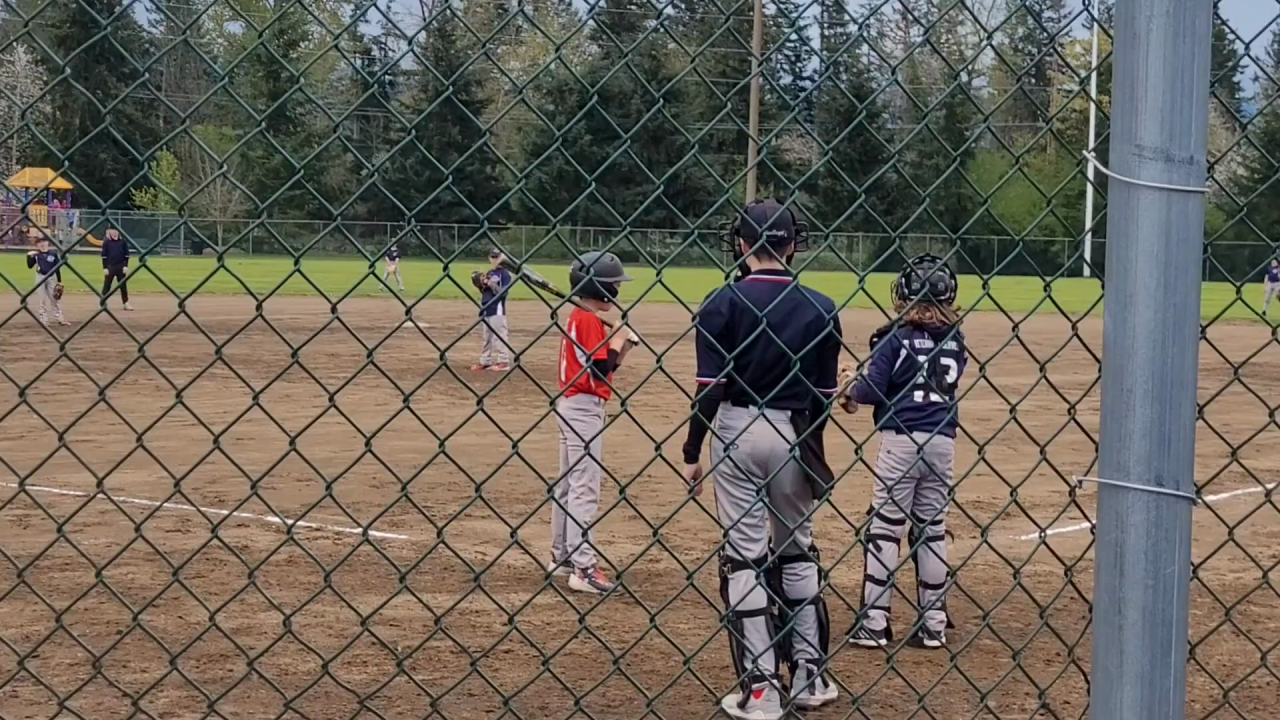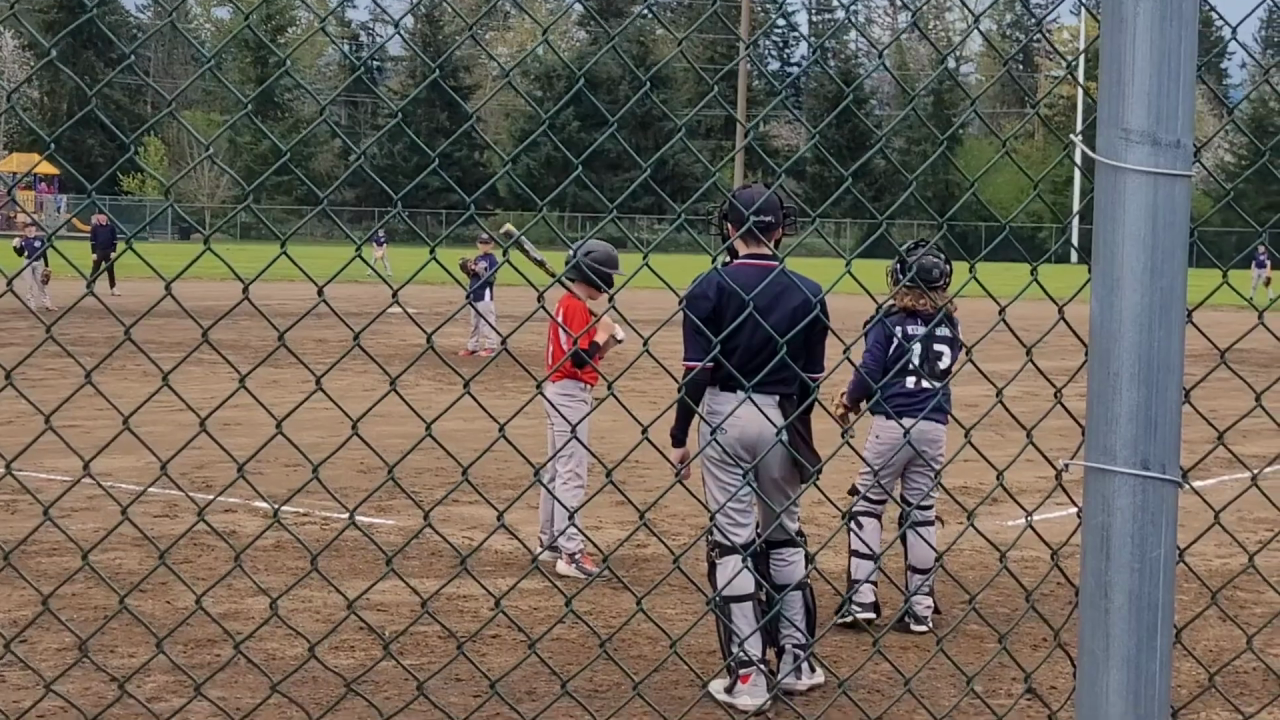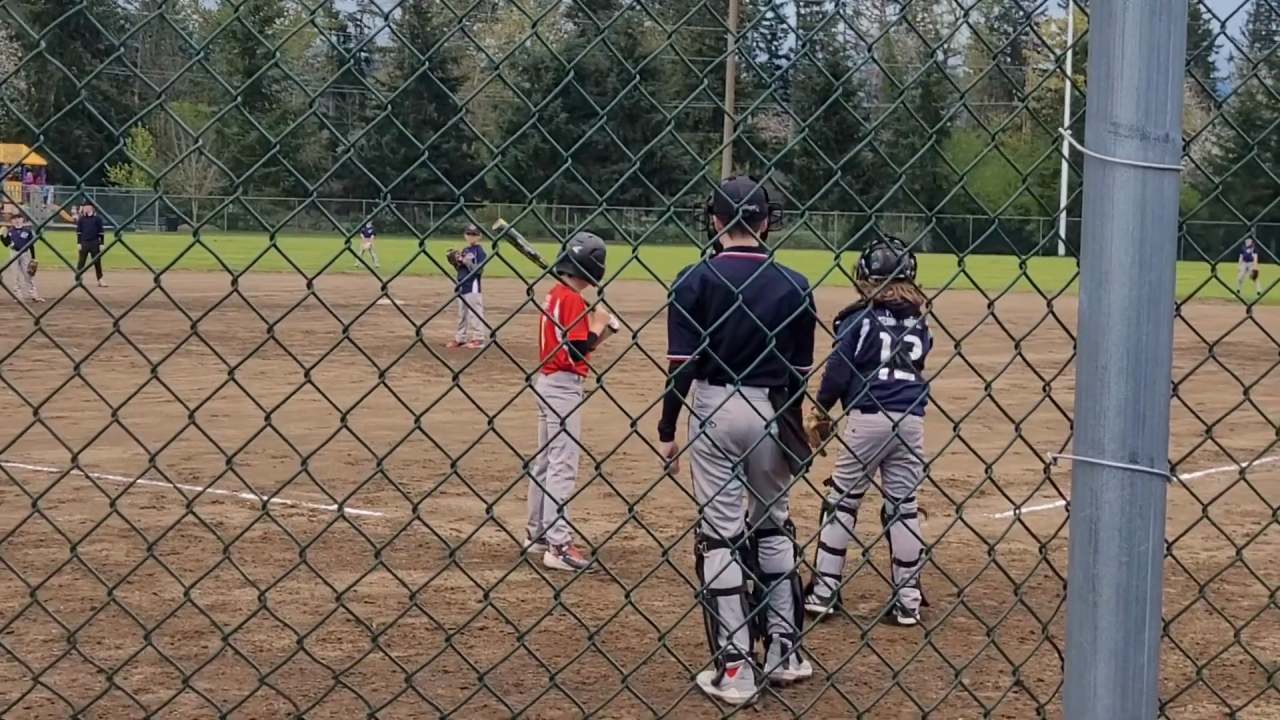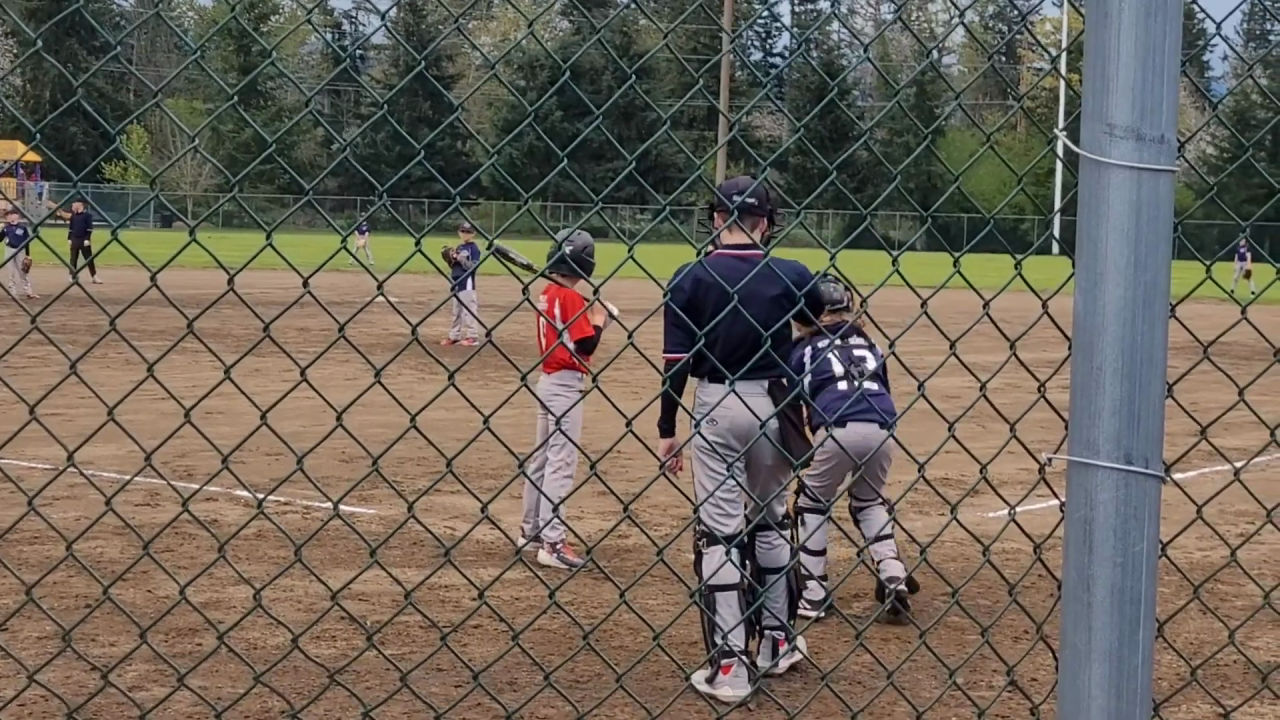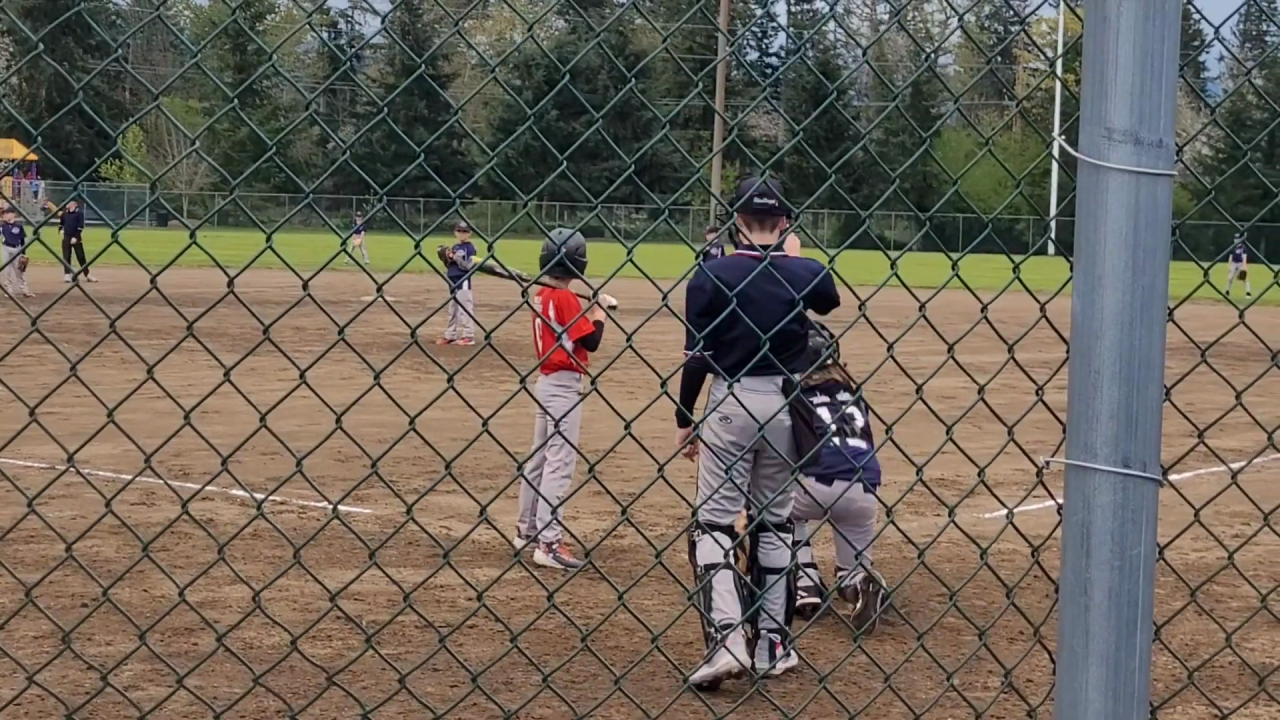
dt=0.3s
person 1, frame 1
left shoulder: (723, 302)
right shoulder: (821, 308)
left elbow: (709, 388)
right elbow: (824, 396)
left wrist: (691, 454)
left hip: (737, 435)
right hip: (795, 437)
left knee: (744, 559)
right knee: (798, 553)
right ankle: (810, 677)
person 1, frame 2
left shoulder: (710, 286)
right shoulder: (808, 292)
left elbow: (697, 371)
right elbow: (811, 379)
left wrist: (679, 437)
left hip: (725, 418)
right hip: (782, 421)
left knee: (732, 543)
right knee: (785, 537)
left ankle: (747, 675)
right ankle: (797, 661)
person 1, frame 3
left shoulder: (695, 279)
right shoulder: (794, 284)
left elbow: (682, 365)
right elbow: (803, 370)
left wrist: (667, 431)
left hip: (715, 411)
right hip: (772, 413)
left knee: (720, 536)
right knee: (773, 529)
left ankle: (735, 667)
right ankle: (784, 651)
person 1, frame 4
left shoulder: (690, 278)
right shoulder: (792, 275)
left elbow: (676, 362)
right elbow: (818, 317)
left wrist: (667, 429)
left hip: (716, 408)
right hip: (773, 408)
left knee: (718, 533)
right knee: (771, 523)
left ankle: (730, 665)
right ankle: (777, 640)
person 1, frame 5
left shoulder: (710, 275)
right shoulder: (807, 273)
left elbow: (697, 358)
right elbow: (828, 301)
left wrist: (684, 419)
left hip: (730, 404)
right hip: (784, 405)
left knee: (712, 521)
right knee: (774, 523)
left ankle: (728, 634)
right ankle: (770, 643)
person 2, frame 1
left shoulder: (895, 336)
right shoulder: (955, 340)
left elbow: (874, 388)
left wrist: (851, 391)
left hip: (902, 440)
right hip: (941, 442)
left knee: (884, 528)
right knee: (931, 530)
left ankle: (874, 624)
right ankle: (933, 624)
person 2, frame 2
left shoulder: (888, 322)
right shoulder: (950, 327)
left elbow: (869, 377)
left wrist: (848, 400)
left hip: (892, 425)
right hip: (934, 428)
left knee: (866, 507)
right knee: (921, 515)
left ankle: (862, 600)
right ankle: (920, 609)
person 2, frame 3
left shoulder: (858, 317)
right shoulder: (919, 322)
left elbow: (835, 374)
left wrist: (819, 415)
left hip: (868, 418)
right hip: (910, 421)
left knee: (842, 503)
right knee: (903, 508)
left ankle: (823, 593)
right ankle: (908, 601)
person 2, frame 4
left shoulder: (805, 347)
right shoulder: (868, 343)
left hip: (840, 430)
right hip: (881, 431)
left knee: (812, 506)
right knee: (869, 505)
left ankle: (813, 596)
right ankle: (894, 580)
person 2, frame 5
left shoulder: (796, 396)
right shoulder: (853, 396)
left hip: (821, 487)
right hip: (864, 495)
left knee: (788, 511)
right knee: (852, 573)
left ankle: (806, 589)
right ankle: (862, 582)
person 3, frame 1
left shoulder: (577, 317)
right shoulder: (590, 321)
right elbow: (600, 370)
left wrist: (621, 347)
right wrist: (617, 339)
left hip: (571, 406)
right hip: (585, 408)
left knee: (567, 485)
right knee: (585, 489)
left ankle: (561, 557)
right ankle: (583, 569)
person 3, frame 2
left shoulder: (567, 303)
right shoulder: (577, 307)
right elbow: (580, 360)
left wrist: (605, 342)
right wrist: (601, 334)
left hip: (560, 391)
right hip: (571, 394)
left knee: (555, 471)
right knee: (572, 475)
left ankle: (550, 542)
right ankle: (570, 553)
person 3, frame 3
left shoulder: (555, 294)
right shoulder: (572, 299)
right elbow: (578, 351)
left wrist: (600, 332)
right wrist: (598, 325)
left hip: (549, 382)
right hip: (564, 386)
left knee: (544, 462)
right knee: (563, 466)
left ankle: (537, 534)
right ankle: (558, 545)
person 3, frame 4
left shoulder: (547, 294)
right shoulder: (571, 297)
right elbow: (586, 347)
left wrist: (595, 322)
right wrist: (598, 317)
left hip: (549, 381)
right hip: (566, 385)
left knee: (541, 460)
right knee: (561, 464)
left ankle: (531, 531)
right ankle: (552, 543)
person 3, frame 5
left shoulder: (542, 296)
right shoulder: (565, 298)
right elbow: (591, 342)
left wrist: (593, 310)
right wrist: (599, 310)
left hip: (547, 382)
right hip: (564, 386)
left knee: (539, 460)
right knee: (559, 465)
left ankle: (527, 531)
right ankle: (549, 544)
